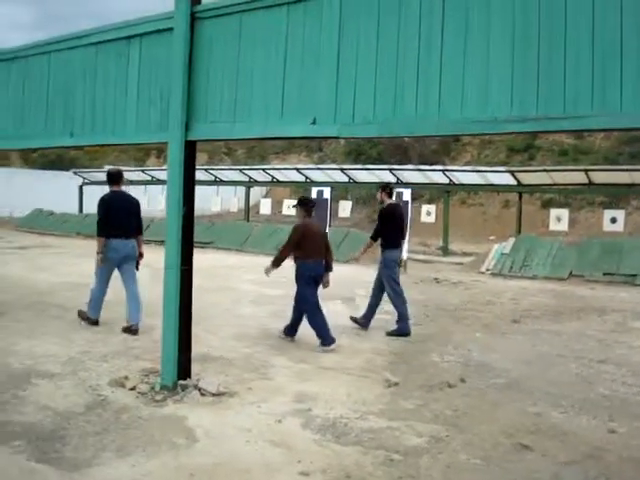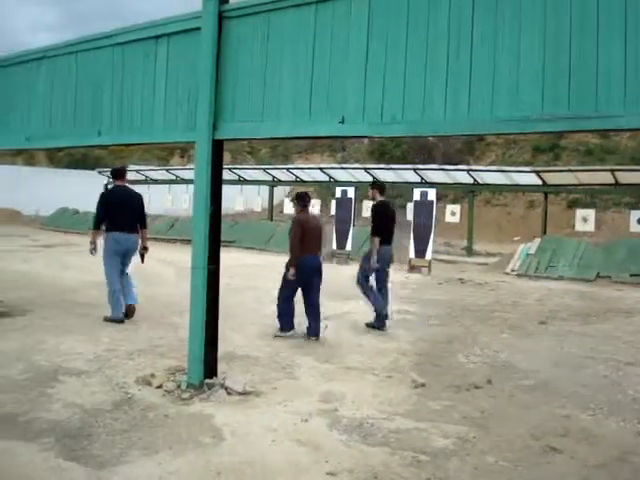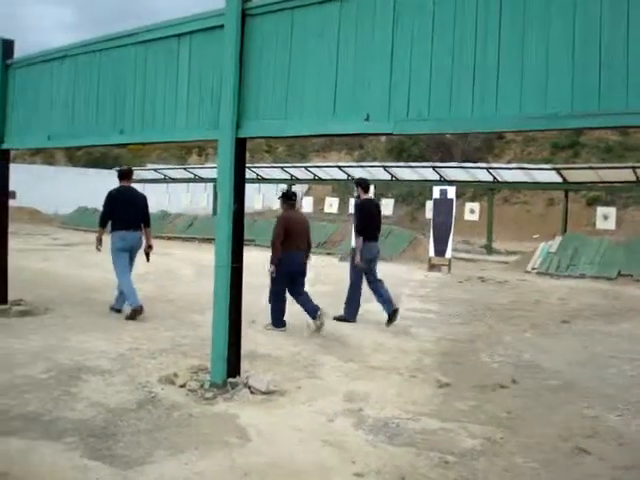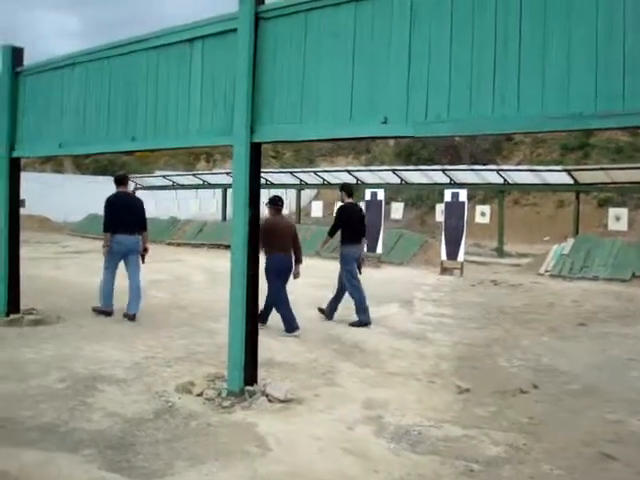
dt=0.4s
person 1, frame 1
left shoulder: (105, 200)
right shoulder: (133, 201)
left elbow: (101, 228)
right elbow: (139, 228)
left wrist: (100, 251)
right wrist: (140, 249)
left hip: (112, 245)
right hip: (130, 245)
left knee: (100, 283)
right knee: (131, 286)
left ankle: (92, 315)
right ankle: (133, 323)
person 1, frame 2
left shoulder: (107, 195)
right shoulder: (136, 196)
left elbow: (99, 220)
right elbow: (142, 221)
left wrist: (93, 241)
right wrist: (144, 242)
left hip: (114, 238)
right hip: (132, 238)
left knee: (112, 278)
right knee: (122, 273)
left ankle: (117, 314)
right ankle: (130, 304)
person 1, frame 3
left shoulder: (113, 194)
right shoulder: (140, 196)
left elbow: (105, 217)
right elbow: (146, 221)
left wrist: (99, 237)
right wrist: (148, 241)
left hip: (120, 236)
right hip: (136, 236)
left knee: (123, 274)
right knee: (125, 273)
left ankle: (136, 305)
right ankle: (118, 304)
person 1, frame 4
left shoulder: (111, 200)
right shoulder: (137, 201)
left elbow: (107, 224)
right elbow: (143, 225)
left wrist: (105, 244)
right wrist: (145, 244)
left hip: (118, 240)
right hip: (134, 240)
left knee: (108, 274)
right knee: (134, 277)
left ankle: (106, 307)
right ankle: (132, 311)
person 2, frame 1
left shoulder: (386, 211)
right shoulder: (399, 209)
left elbow: (376, 234)
left wrist: (361, 252)
left hip: (389, 254)
right hip: (395, 252)
left knee: (394, 291)
right knee: (378, 287)
left ankle: (403, 327)
right ankle: (365, 320)
person 2, frame 2
left shoulder: (377, 207)
right shoulder: (390, 208)
left elbow: (376, 232)
left wrist: (373, 255)
left hip: (378, 249)
right hip: (388, 249)
left knee: (362, 279)
right knee: (382, 285)
left ankle: (381, 310)
right ankle: (379, 321)
person 2, frame 3
left shoulder: (360, 205)
right shoulder: (376, 204)
left elbow: (359, 231)
left wrist: (357, 254)
left hip: (364, 247)
right hip: (375, 246)
left knee: (355, 282)
right knee: (373, 280)
left ankle: (349, 314)
right ankle: (391, 308)
person 2, frame 4
left shoulder: (343, 209)
right shoulder: (359, 209)
left elbow: (333, 230)
right elbow: (363, 233)
left wrist: (321, 246)
right wrist: (361, 253)
left hip: (347, 249)
right hip: (357, 248)
left knee: (353, 284)
right knee: (343, 281)
left ankle: (364, 318)
right ankle: (329, 311)
person 3, frame 1
left shoulder: (301, 226)
right shoulder: (320, 228)
left elbow: (287, 248)
right elbow: (328, 251)
left wrist: (273, 265)
right wrist: (327, 273)
left hip: (305, 268)
right hip: (318, 268)
left knee: (311, 305)
right knee: (301, 301)
left ankle: (327, 341)
right ankle: (289, 331)
person 3, frame 2
left shoulder: (298, 220)
right shoulder: (316, 221)
left elbow: (294, 244)
left wrist: (291, 266)
left hip: (301, 262)
right hip: (316, 262)
left knee: (285, 296)
right knee: (312, 299)
left ankle: (286, 328)
right ankle: (313, 332)
person 3, frame 3
left shoulder: (283, 218)
right shoulder: (304, 219)
left elbow: (276, 242)
right elbow: (308, 243)
left wrist: (273, 263)
right wrist: (303, 259)
left hip: (286, 259)
right hip: (300, 259)
left knee: (277, 292)
right knee: (298, 291)
left ankle: (278, 324)
right ankle: (315, 312)
person 3, frame 4
left shoulder: (268, 223)
right shoulder: (290, 224)
left elbow: (258, 243)
right elbow: (297, 246)
right wrist: (297, 265)
left hip: (274, 261)
right hip: (287, 261)
left knee: (278, 295)
right knee: (274, 292)
left ankle: (292, 328)
right ankle: (261, 319)
